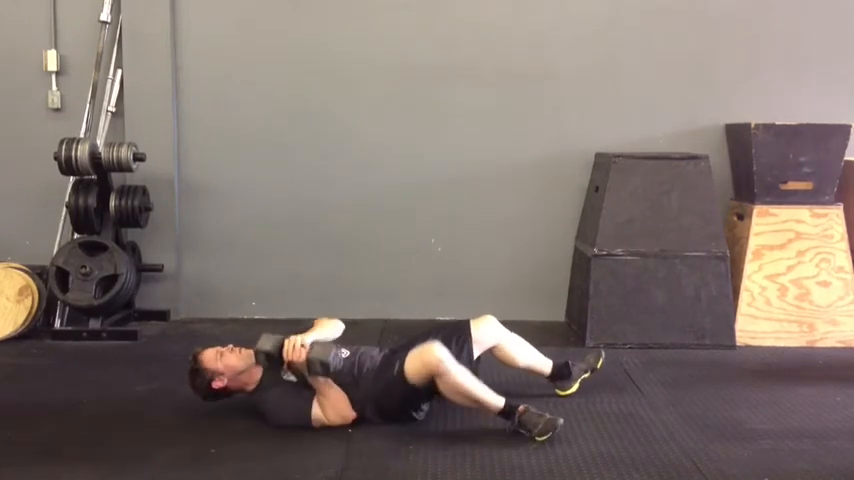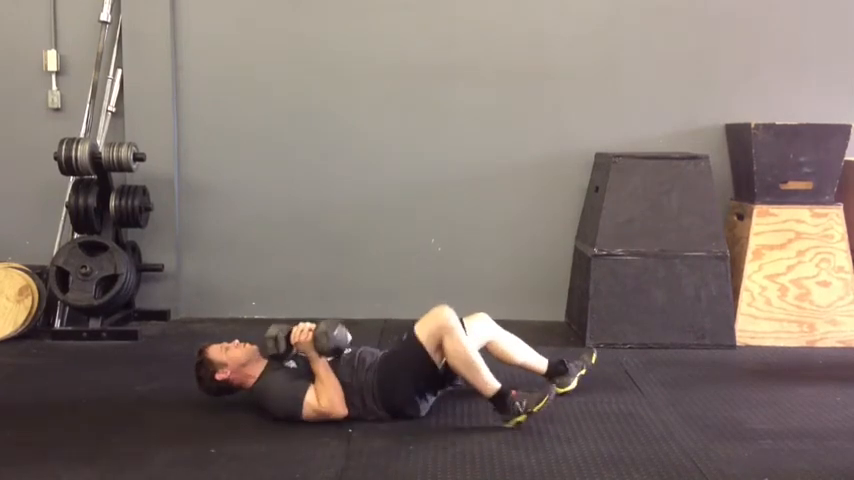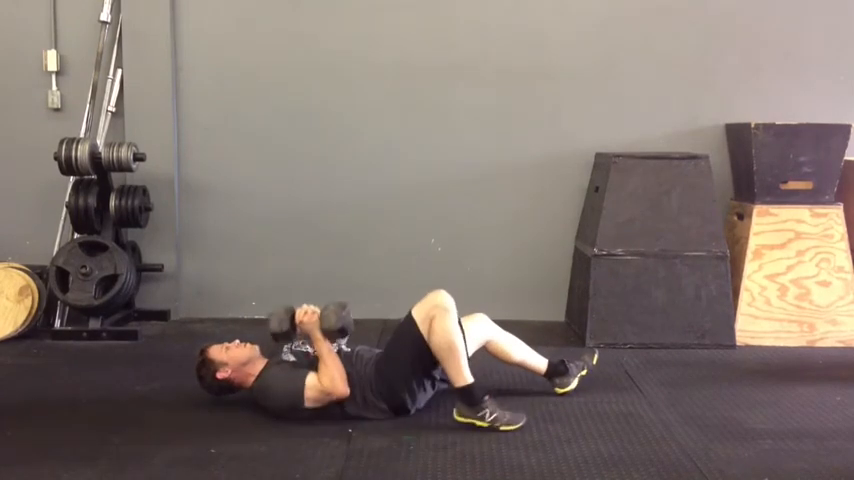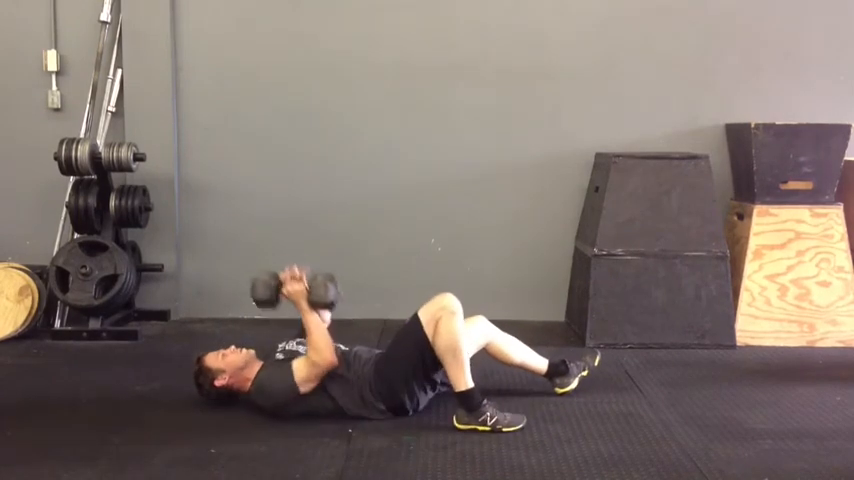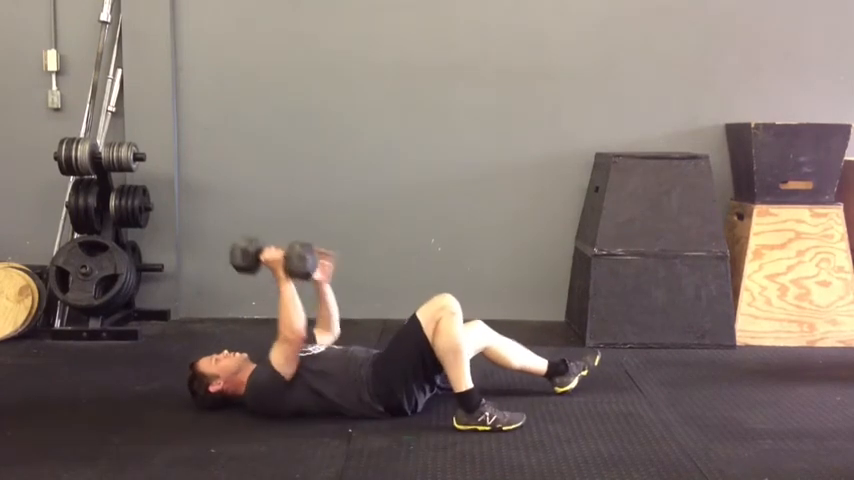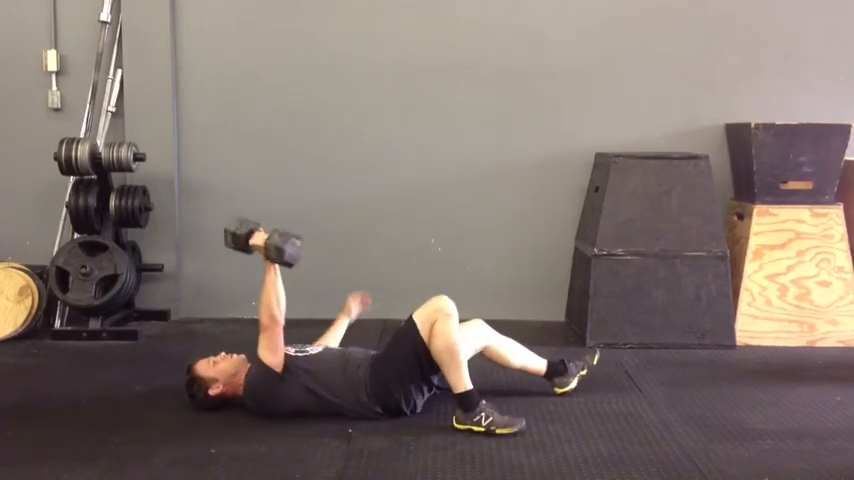
dt=0.2s
person 1, frame 1
left shoulder: (276, 351)
right shoulder: (273, 401)
left elbow: (335, 325)
right elbow: (342, 414)
left wrist: (306, 337)
right wrist: (308, 371)
left hip: (391, 360)
right hip: (389, 396)
left knee: (488, 327)
right knee: (433, 354)
left ankle: (560, 373)
right ankle: (512, 412)
person 1, frame 2
left shoulder: (280, 358)
right shoulder: (273, 391)
right elbow: (336, 408)
left wrist: (310, 333)
right wrist: (312, 354)
left hip: (393, 364)
right hip: (393, 391)
left knee: (481, 322)
right knee: (443, 317)
left ankle: (556, 373)
right ankle: (506, 402)
person 1, frame 3
left shoulder: (278, 368)
right shoulder: (273, 388)
right elbow: (337, 389)
left wrist: (315, 321)
right wrist: (315, 333)
left hip: (394, 372)
right hip: (392, 388)
left knee: (479, 323)
right knee: (439, 301)
left ankle: (557, 372)
right ankle: (474, 403)
person 1, frame 4
left shoulder: (275, 367)
right shoulder: (271, 389)
left elbow: (324, 322)
right elbow: (327, 359)
left wrist: (307, 296)
right wrist: (302, 305)
left hip: (389, 373)
right hip: (391, 389)
left knee: (479, 325)
right knee: (446, 305)
left ankle: (557, 373)
right ankle: (472, 409)
person 1, frame 5
left shoulder: (274, 368)
right shoulder: (264, 390)
left elbow: (328, 331)
right elbow: (295, 333)
left wrist: (321, 283)
right wrist: (281, 276)
left hip: (385, 373)
right hip: (388, 390)
left knee: (478, 331)
right knee: (445, 306)
left ankle: (557, 372)
right ankle: (472, 410)
person 1, frame 6
left shoulder: (274, 372)
right shoulder: (262, 390)
left elbow: (322, 352)
right elbow: (273, 323)
left wrist: (346, 315)
right wrist: (270, 261)
left hip: (382, 373)
right hip: (386, 390)
left knee: (477, 329)
right knee: (441, 308)
left ankle: (557, 372)
right ankle: (471, 411)
